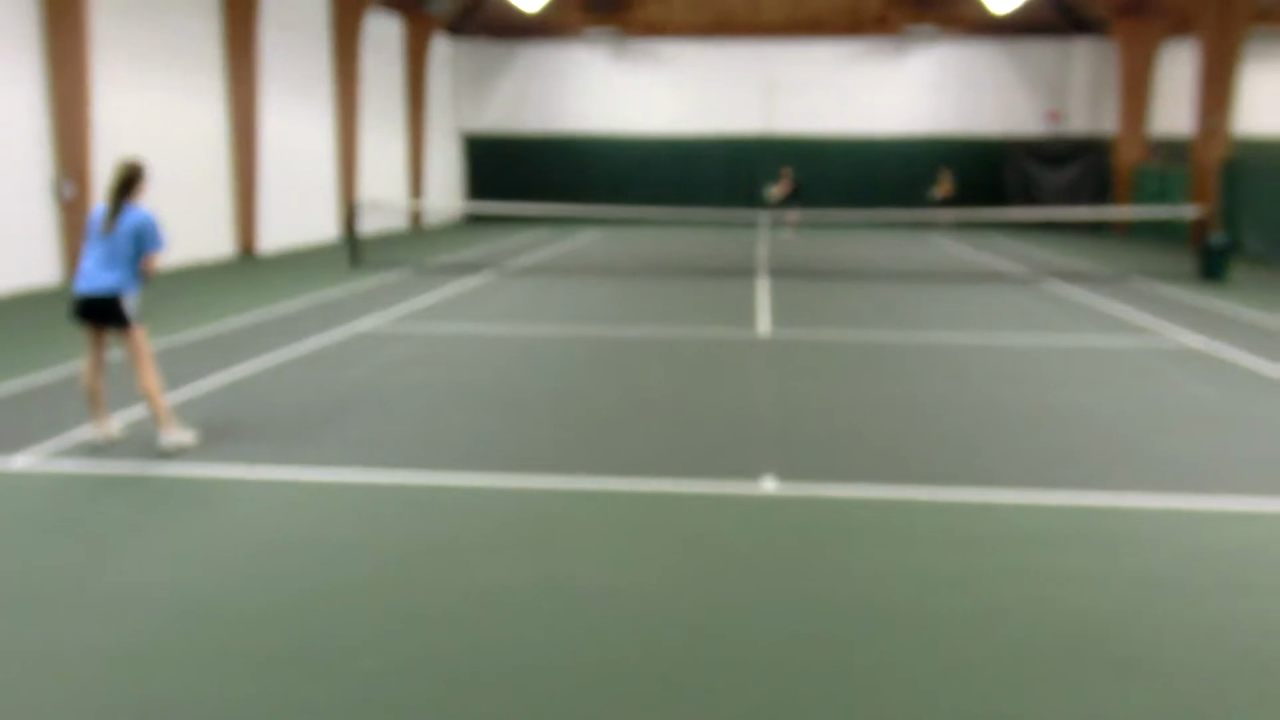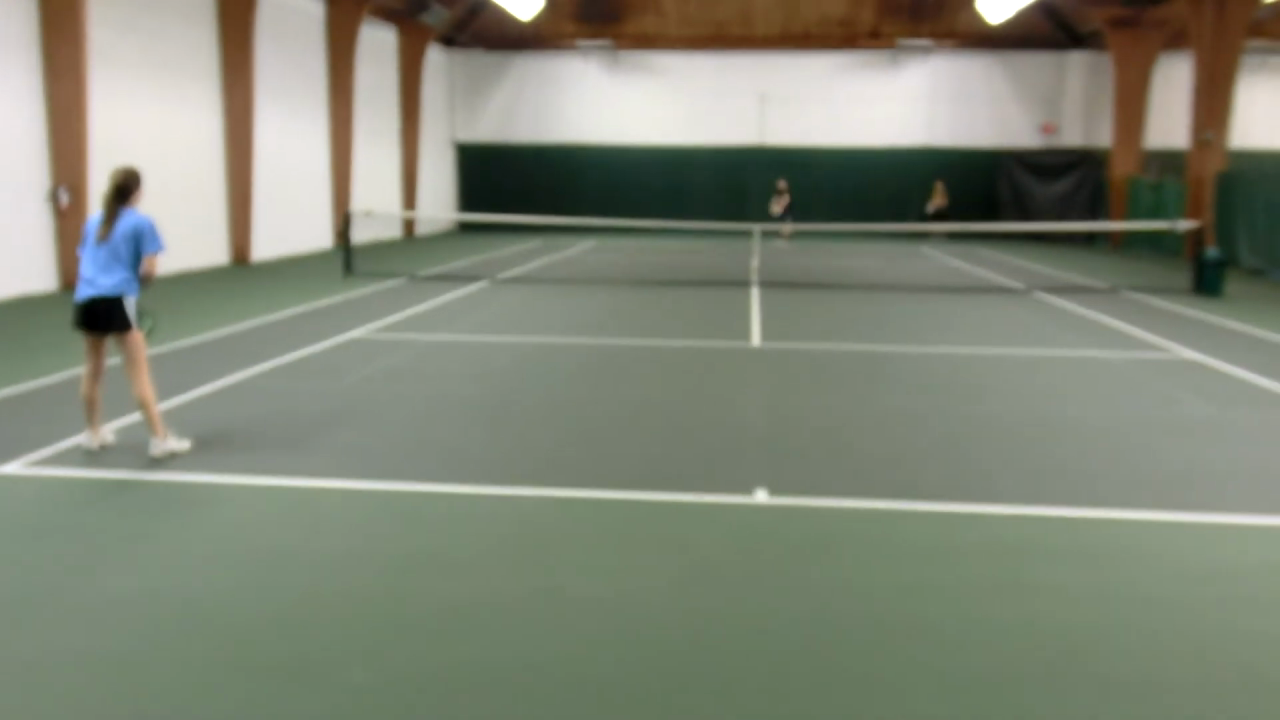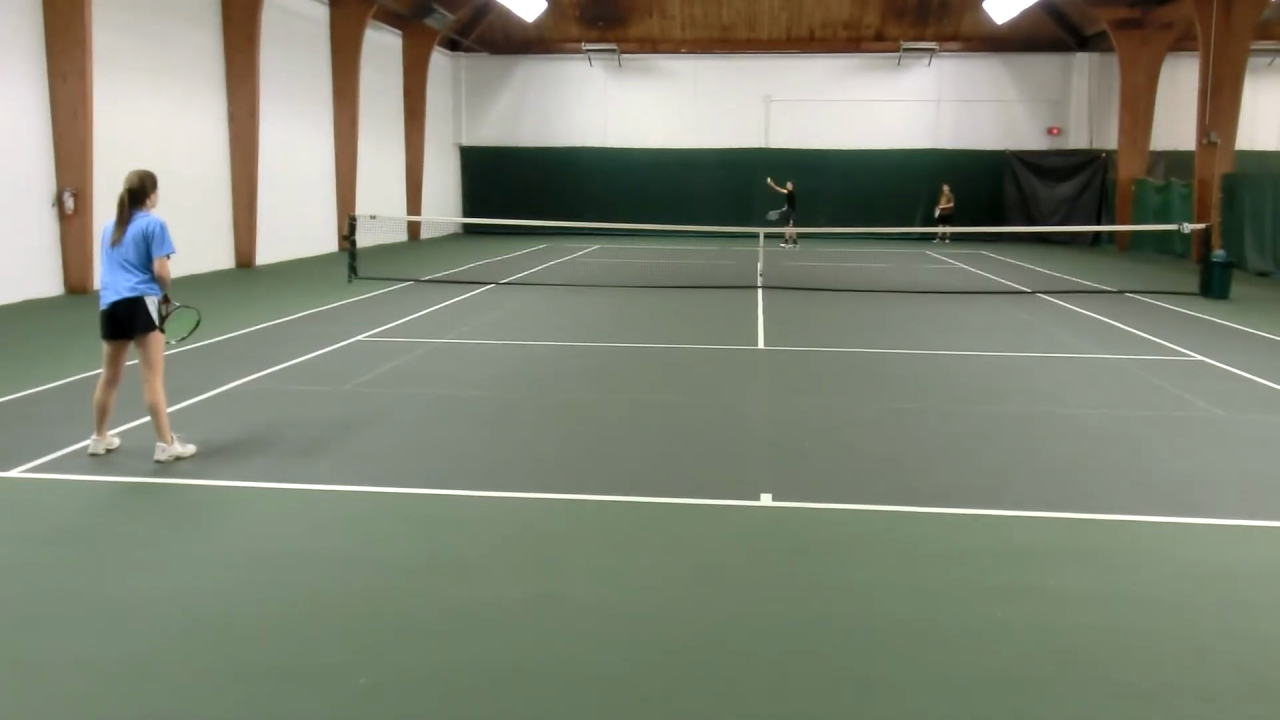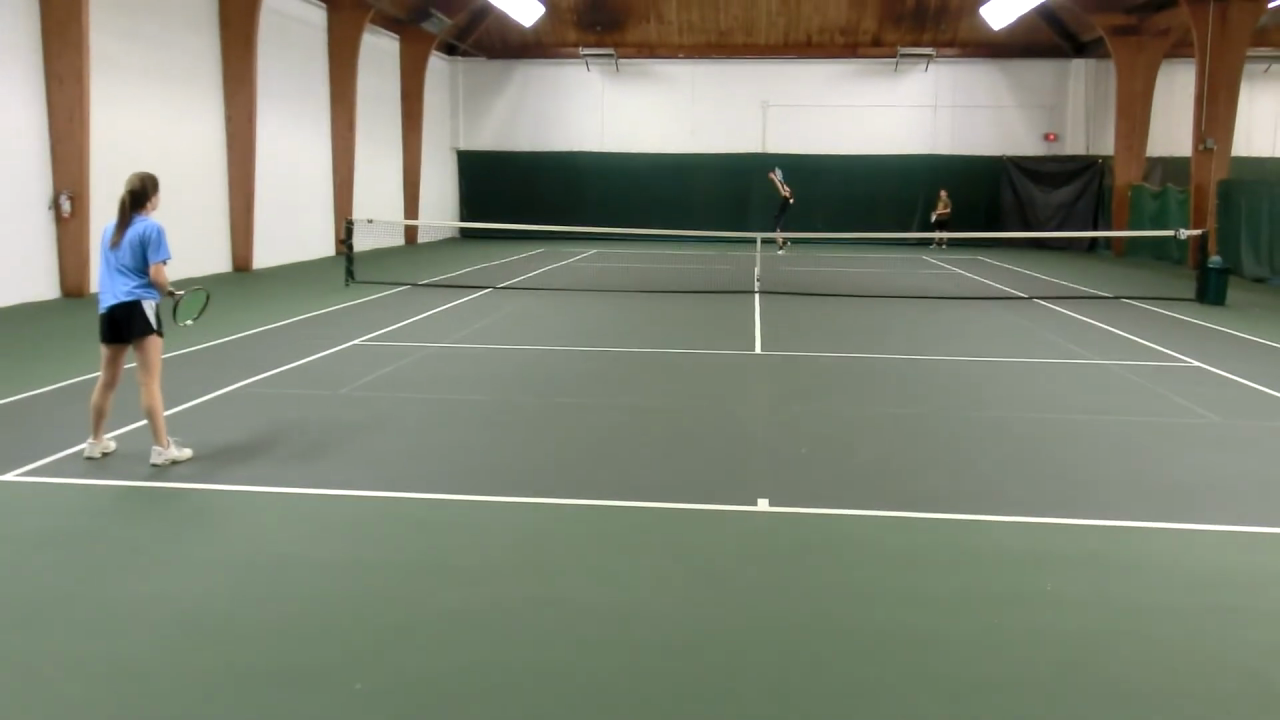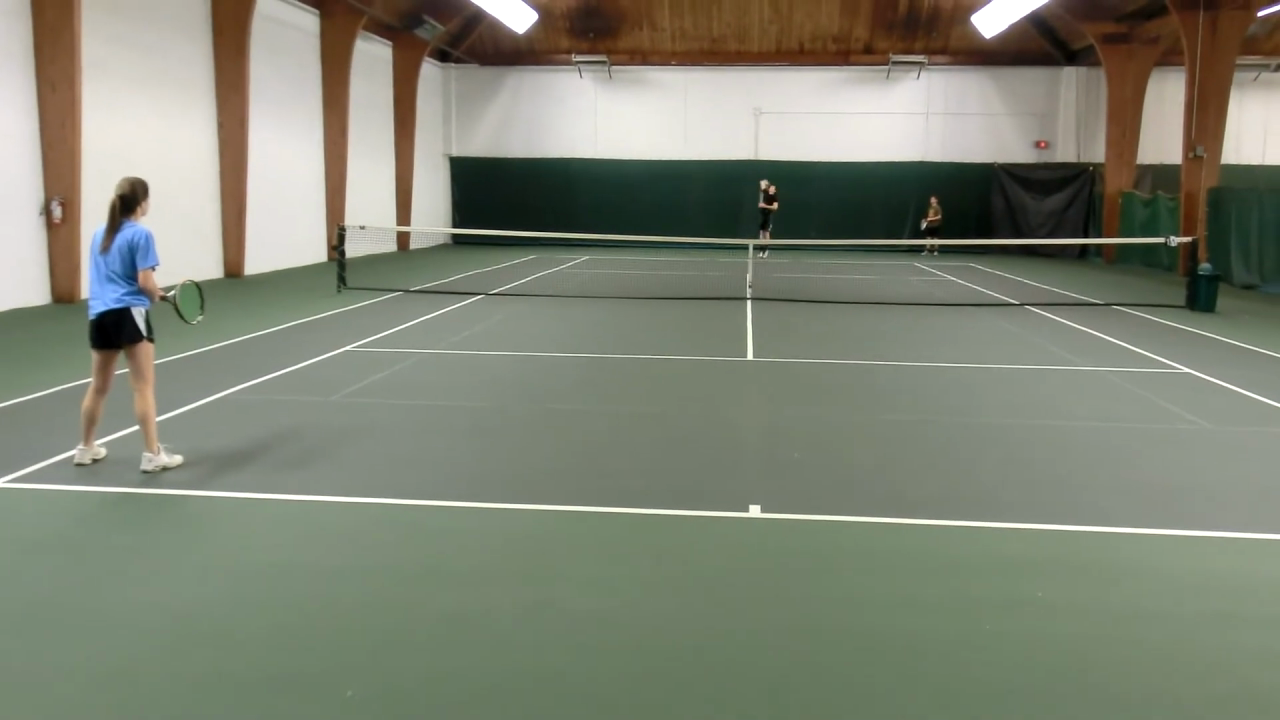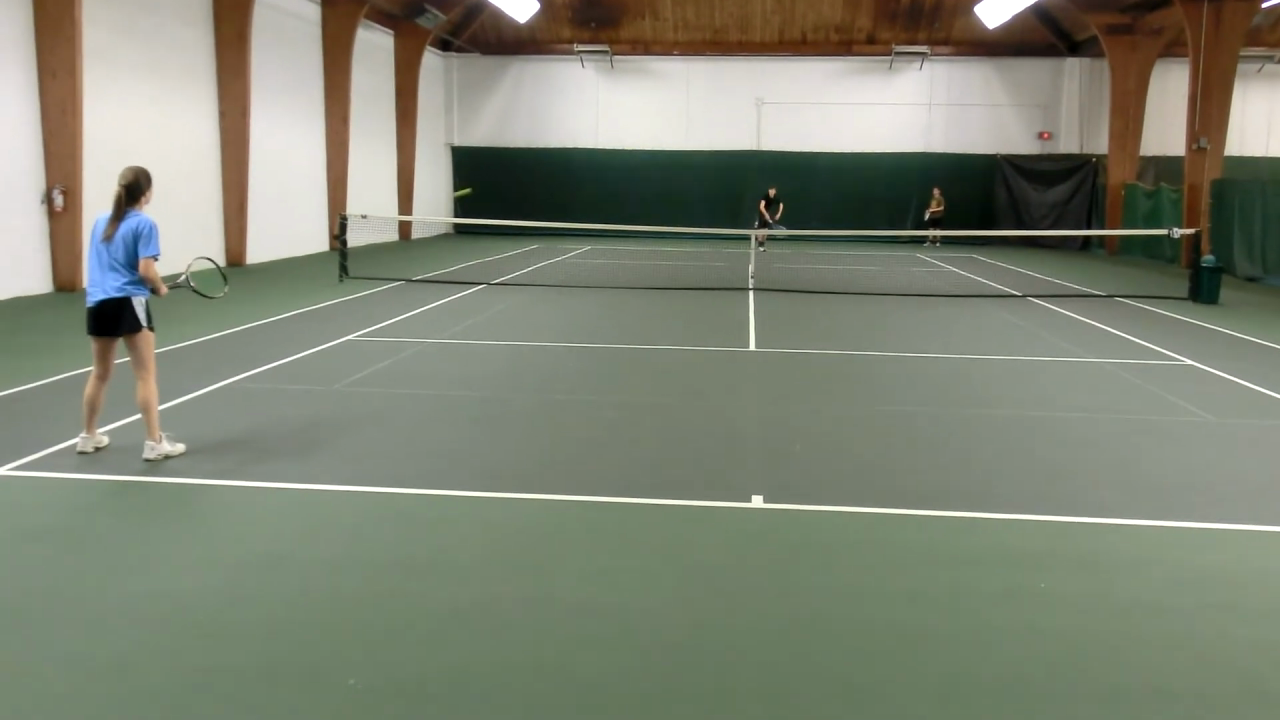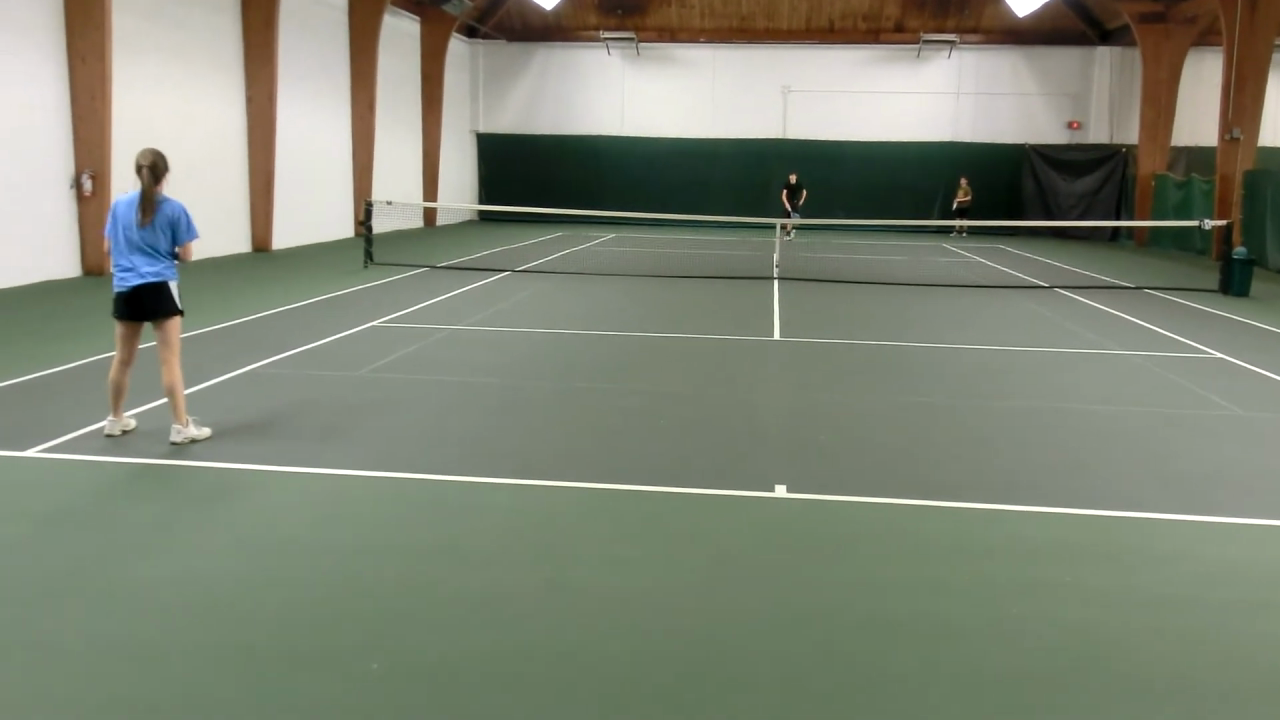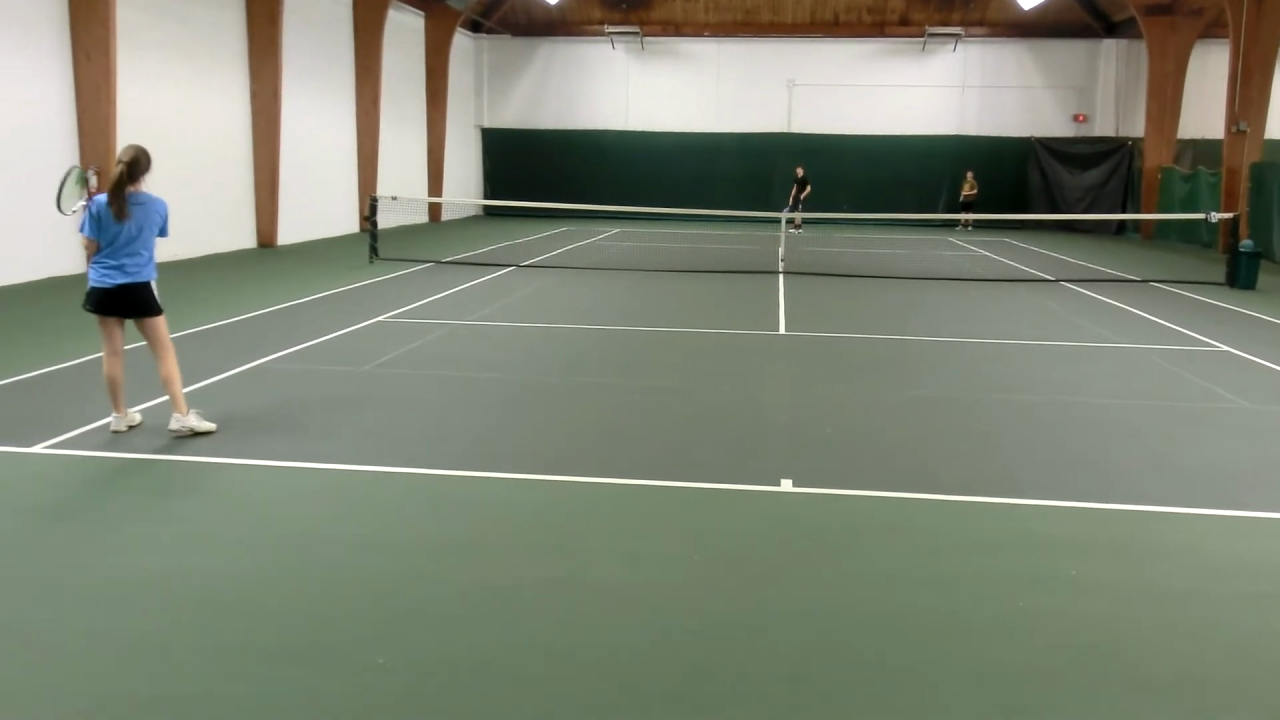
dt=0.5s
person 1, frame 1
left shoulder: (98, 213)
right shoulder: (143, 219)
left elbow: (88, 251)
right elbow: (149, 267)
left hip: (86, 293)
right hip: (117, 295)
left knee: (95, 360)
right knee: (145, 364)
left ankle: (101, 425)
right ankle: (167, 428)
person 1, frame 2
left shoulder: (93, 221)
right shoulder: (140, 223)
left elbow: (84, 260)
right elbow: (148, 270)
left hip: (86, 299)
right hip: (117, 300)
left knee: (93, 369)
right knee: (139, 372)
left ankle: (94, 433)
right ankle: (159, 438)
person 1, frame 3
left shoulder: (110, 227)
right shoulder: (153, 224)
right elbow: (160, 271)
right wrist: (164, 291)
left hip: (109, 305)
right hip: (139, 303)
left knee: (109, 376)
right knee: (153, 377)
left ankle: (99, 438)
right ankle: (166, 444)
person 1, frame 4
left shoulder: (111, 229)
right shoulder: (151, 228)
right elbow: (156, 276)
right wrist: (167, 290)
left hip: (109, 308)
right hip: (138, 307)
left knee: (107, 379)
right knee: (149, 381)
left ankle: (95, 441)
right ankle: (162, 448)
person 1, frame 5
left shoulder: (100, 234)
right shoulder: (140, 234)
right elbow: (145, 282)
right wrist: (157, 295)
left hip: (99, 315)
right hip: (128, 313)
left knee: (98, 385)
right knee: (143, 387)
left ankle: (86, 447)
right ankle: (152, 454)
person 1, frame 6
left shoulder: (101, 221)
right shoulder: (144, 224)
left elbow: (96, 264)
right elbow: (145, 270)
right wrist: (159, 287)
left hip: (97, 303)
right hip: (128, 302)
left knee: (99, 373)
right knee: (145, 375)
left ankle: (88, 436)
right ankle: (154, 442)
person 1, frame 7
left shoulder: (119, 205)
right shoulder: (174, 209)
left elbow: (108, 248)
right elbow: (186, 256)
left hip: (125, 289)
right hip: (160, 287)
left knee: (123, 358)
right knee: (170, 360)
left ankle: (115, 419)
right ankle: (181, 426)
person 1, frame 8
left shoulder: (98, 204)
right shoulder: (158, 206)
left elbow: (90, 249)
left hip: (104, 286)
right hip: (140, 286)
left knee: (112, 353)
right knee: (164, 352)
left ankle: (120, 415)
right ankle: (181, 414)
